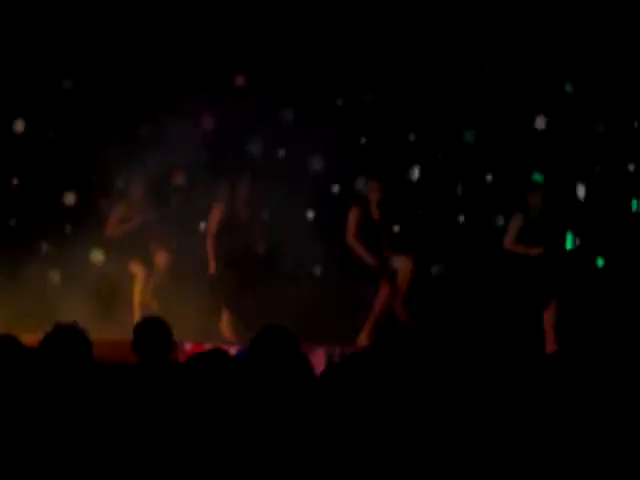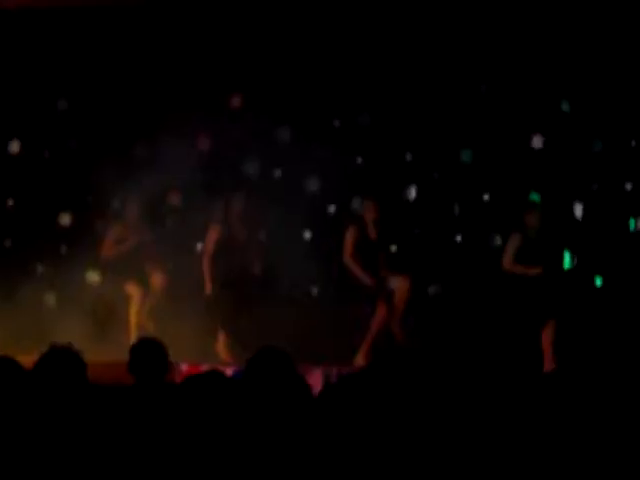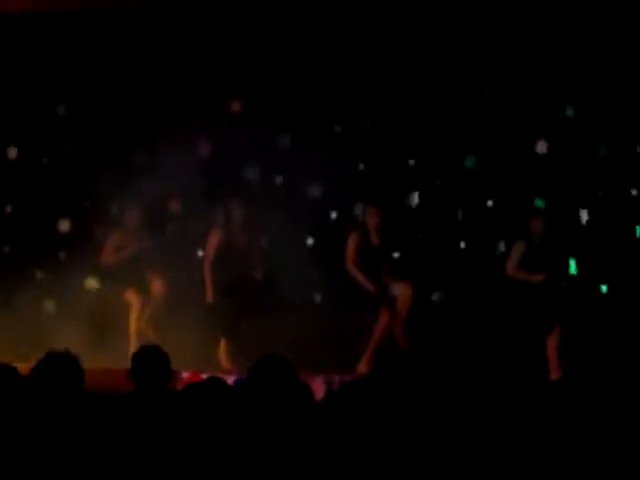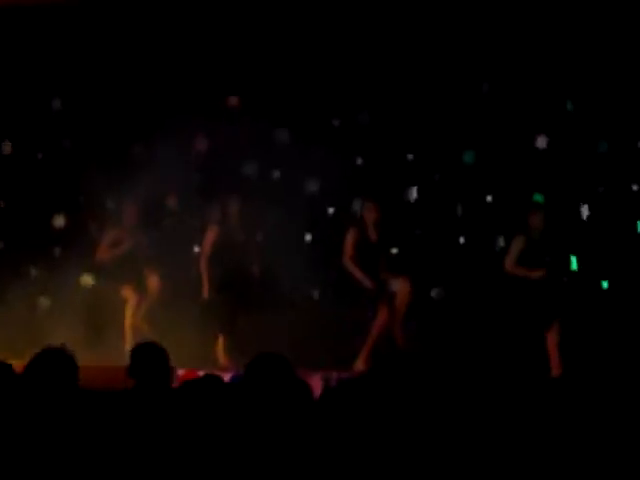
dt=0.2s
person 1, frame 1
left shoulder: (250, 210)
right shoulder: (222, 207)
left elbow: (257, 233)
right elbow: (210, 234)
left wrist: (260, 245)
right wrist: (212, 260)
left hip: (246, 259)
right hip: (226, 259)
left knee: (239, 291)
right knee: (231, 291)
right ankle: (226, 322)
person 1, frame 2
left shoulder: (247, 229)
right shoulder: (218, 227)
left elbow: (254, 253)
right elbow: (207, 255)
left wrist: (257, 265)
right wrist: (208, 282)
left hip: (242, 280)
right hip: (223, 280)
left knee: (234, 313)
right knee: (228, 313)
right ankle: (222, 343)
person 1, frame 3
left shoulder: (247, 235)
right shoulder: (219, 233)
left elbow: (254, 260)
right elbow: (208, 262)
left wrist: (257, 272)
right wrist: (209, 289)
left hip: (243, 287)
right hip: (224, 287)
left knee: (235, 320)
right knee: (228, 319)
left ankle: (225, 350)
right ankle: (223, 351)
person 1, frame 4
left shoulder: (243, 231)
right shoulder: (216, 229)
left elbow: (250, 256)
right elbow: (204, 257)
left wrist: (255, 268)
right wrist: (205, 285)
left hip: (239, 282)
right hip: (220, 282)
left knee: (231, 318)
right knee: (226, 319)
left ankle: (222, 347)
right ankle: (221, 349)
person 2, frame 1
left shoulder: (382, 213)
right shoulder: (357, 210)
right elbow: (350, 238)
left wrist: (387, 252)
right wrist: (368, 257)
left hip: (379, 257)
right hip: (360, 258)
left knee: (386, 284)
left ankle: (367, 331)
right ankle: (398, 305)
person 2, frame 2
left shoulder: (378, 233)
right shoulder: (354, 230)
right elbow: (347, 258)
left wrist: (384, 272)
right wrist: (365, 277)
left hip: (376, 277)
right hip: (357, 277)
left knee: (383, 304)
left ankle: (364, 351)
right ankle: (395, 325)
person 2, frame 3
left shoulder: (381, 239)
right shoulder: (356, 236)
right elbow: (349, 264)
left wrist: (386, 279)
right wrist: (367, 283)
left hip: (378, 284)
right hip: (359, 284)
left knee: (386, 310)
left ankle: (367, 358)
right ankle: (398, 332)
person 2, frame 4
left shoulder: (378, 234)
right shoulder: (355, 232)
right elbow: (347, 260)
left wrist: (384, 274)
right wrist: (365, 279)
left hip: (378, 279)
right hip: (358, 280)
left knee: (386, 306)
person 3, frame 1
left shoulder: (543, 219)
right shoulder: (520, 217)
right elbow: (507, 244)
left wrist: (547, 251)
right wrist: (531, 251)
left hip: (541, 268)
right hip: (524, 269)
left knee: (549, 301)
left ankle: (550, 343)
person 3, frame 2
left shoulder: (539, 239)
right shoulder: (518, 237)
right elbow: (506, 264)
left wrist: (545, 270)
right wrist: (529, 271)
left hip: (539, 288)
right hip: (522, 289)
left knee: (547, 322)
left ankle: (549, 362)
person 3, frame 3
left shoulder: (544, 245)
right shoulder: (522, 244)
right elbow: (510, 270)
right wrist: (533, 277)
left hip: (542, 295)
right hip: (526, 296)
left knee: (552, 328)
left ankle: (554, 370)
person 3, frame 4
left shoulder: (543, 240)
right shoulder: (522, 239)
right elbow: (508, 266)
right wrist: (531, 274)
left hip: (542, 290)
right hip: (524, 291)
left knee: (553, 325)
left ankle: (555, 366)
person 4, frame 1
left shoulder: (147, 208)
right shoulder: (121, 208)
left elbow: (151, 231)
right elbow: (109, 232)
left wrist: (156, 244)
right wrist: (131, 225)
left hip: (142, 246)
right hip: (125, 250)
left knee: (163, 258)
right knee: (141, 272)
left ankle: (147, 293)
right ankle: (137, 321)
person 4, frame 2
left shoulder: (142, 229)
right shoulder: (117, 229)
left elbow: (147, 252)
right elbow: (105, 254)
left wrist: (151, 264)
right wrist: (127, 246)
left hip: (138, 267)
right hip: (120, 271)
left knee: (159, 279)
right knee: (137, 293)
left ankle: (142, 314)
right ankle: (133, 341)
person 4, frame 3
left shoulder: (141, 236)
right shoulder: (117, 236)
left elbow: (145, 259)
right elbow: (104, 260)
right wrist: (127, 252)
left hip: (138, 274)
right hip: (120, 278)
left knee: (159, 286)
right knee: (137, 301)
left ankle: (142, 322)
right ankle: (133, 350)
person 4, frame 4
left shoulder: (137, 232)
right shoulder: (114, 233)
left elbow: (141, 255)
right elbow: (100, 257)
right wrist: (123, 249)
left hip: (135, 269)
right hip: (116, 273)
left knee: (154, 281)
right knee: (133, 296)
left ankle: (137, 318)
right ankle: (129, 348)
